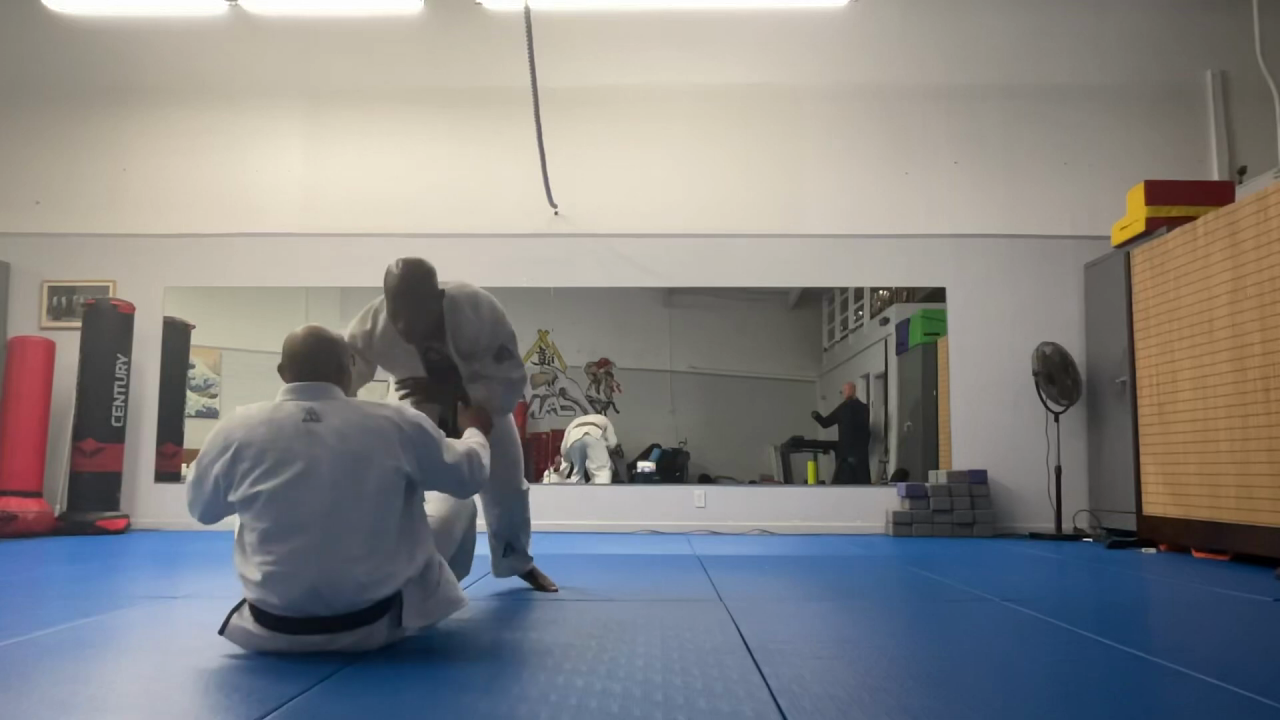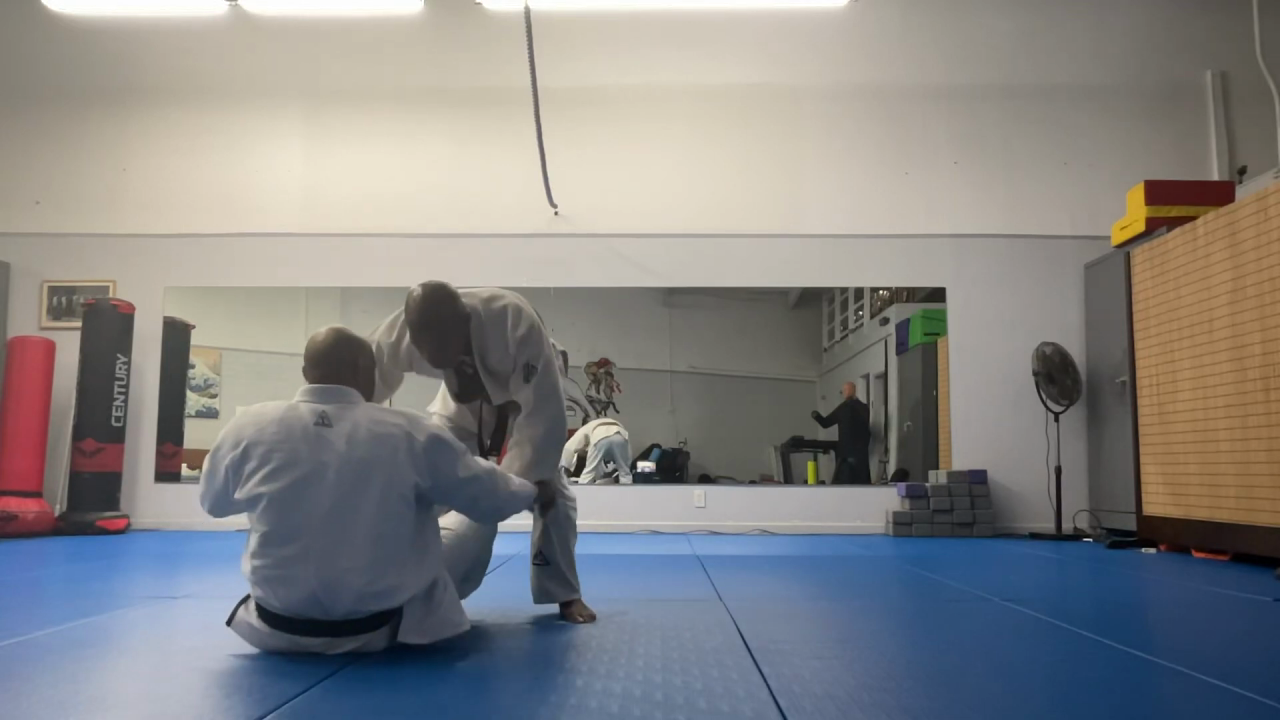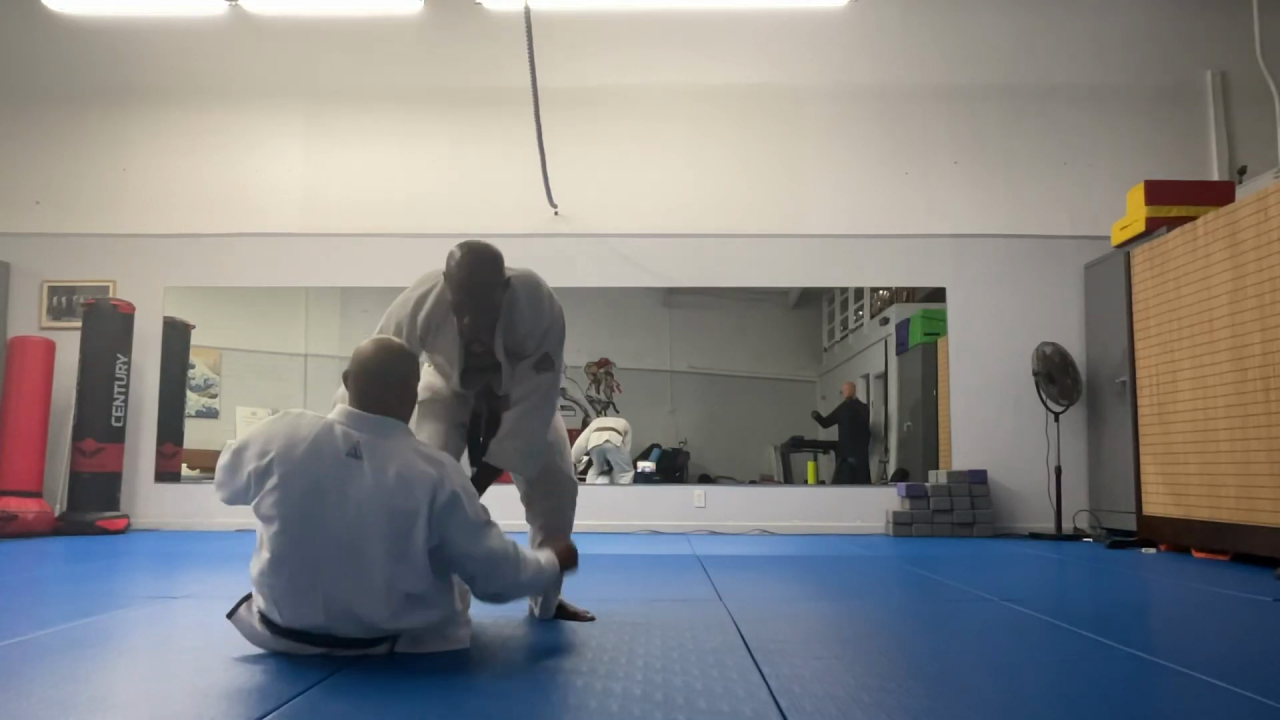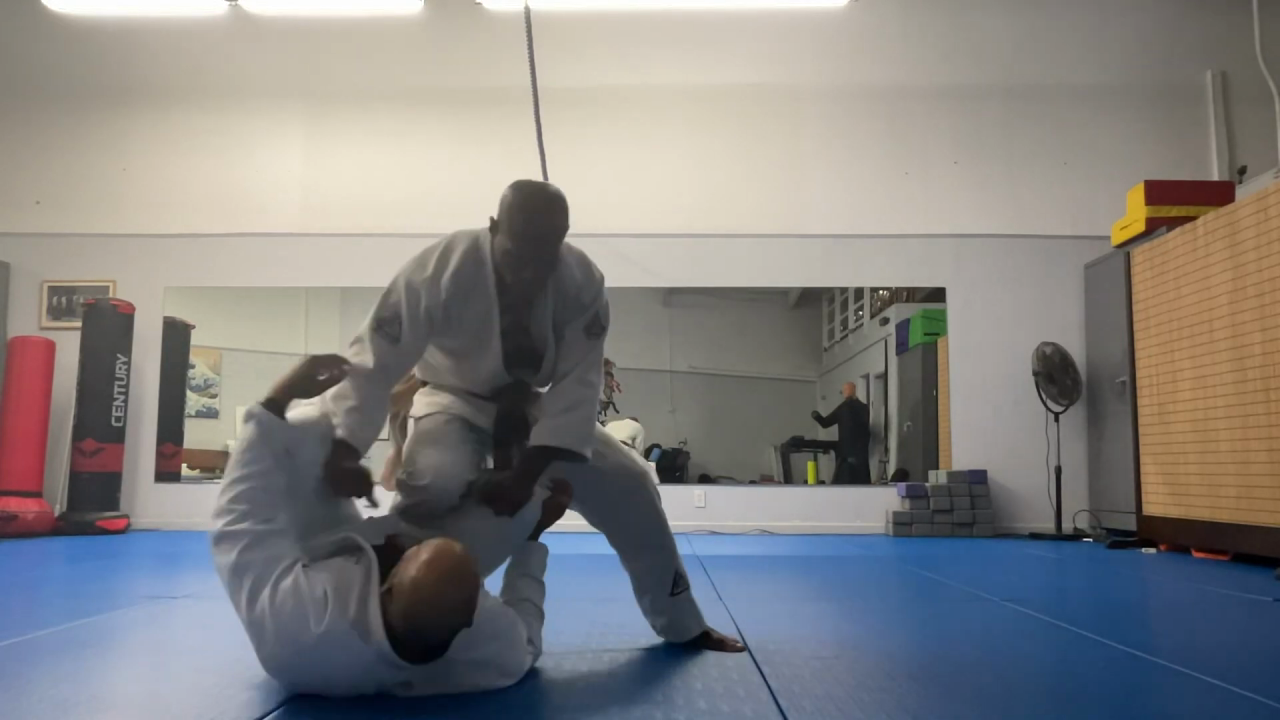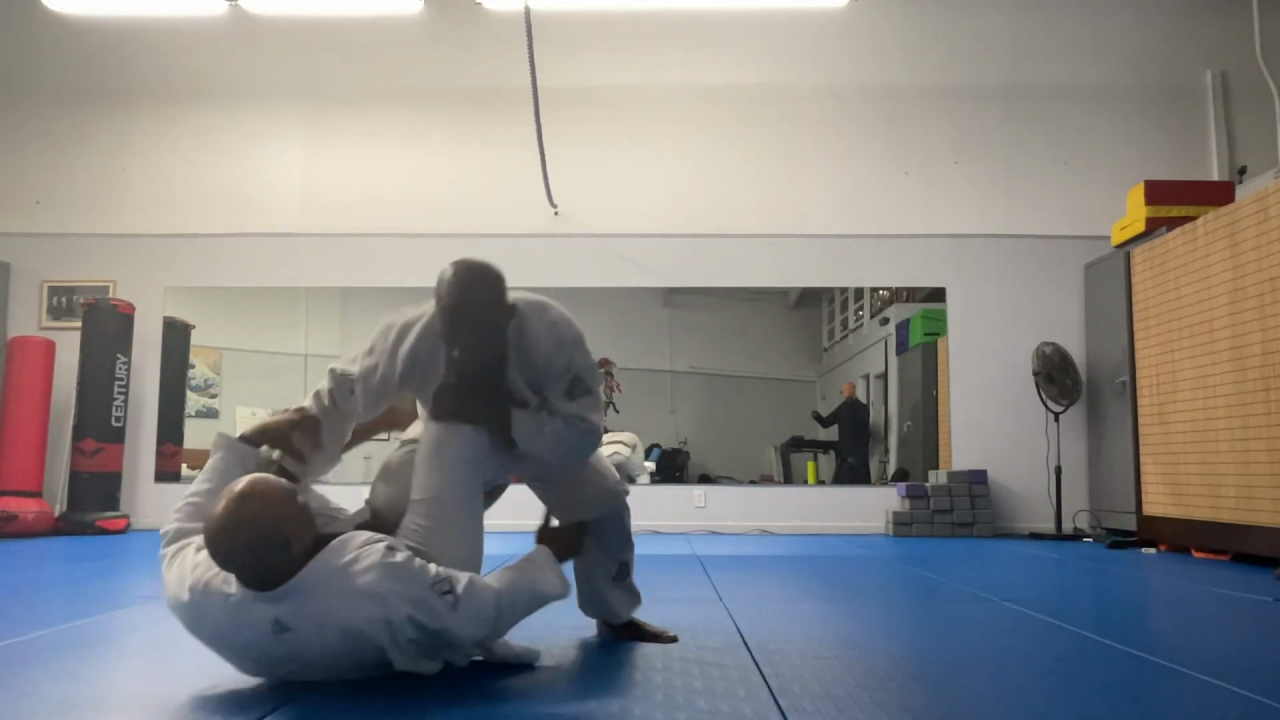
dt=1s
person 1, frame 1
left shoulder: (480, 310)
right shoulder: (370, 326)
left elbow: (510, 381)
left wrist: (452, 400)
left hip: (480, 401)
right hip: (415, 402)
left knee: (505, 485)
left ankle: (518, 562)
person 1, frame 2
left shoulder: (514, 322)
right shoulder: (397, 334)
left elbow: (544, 414)
left hip: (530, 390)
right hip: (463, 400)
left ankle: (565, 594)
person 1, frame 3
left shoulder: (540, 307)
right shoulder: (420, 304)
left elbow: (535, 402)
left wrist: (481, 481)
left hip: (521, 398)
right hip: (448, 392)
left knee: (554, 486)
left ankle: (547, 598)
person 1, frame 4
left shoulder: (582, 281)
right shoulder: (437, 271)
left elbow: (577, 384)
right elbow: (373, 364)
left wrist: (527, 473)
right wrist: (345, 450)
left hip: (535, 404)
right hip: (454, 400)
left knee: (628, 488)
right knee: (433, 484)
left ankle: (684, 624)
person 1, frame 5
left shoulder: (552, 332)
right shoulder: (407, 342)
left elbow: (581, 433)
right elbow: (338, 402)
left wrist: (498, 416)
left hip: (529, 428)
right hip: (458, 435)
left knee: (601, 498)
left ankle: (612, 614)
person 2, frame 1
left shoulder: (237, 429)
right shoulder: (397, 424)
left elbow: (202, 508)
right elbow: (469, 475)
right wrist: (475, 431)
left hip: (275, 628)
right hip: (376, 622)
right knee: (459, 504)
person 2, frame 2
left shoulder: (250, 427)
right shoulder: (410, 434)
left elbow: (213, 501)
right elbow: (492, 494)
right wrist: (534, 493)
left hip: (279, 626)
right hip: (380, 626)
right knee: (475, 522)
person 2, frame 3
left shoulder: (279, 434)
right shoulder: (436, 474)
left elbow: (228, 484)
right elbow: (497, 575)
right wrist: (551, 561)
left hip: (285, 631)
right hip: (394, 640)
person 2, frame 4
left shoulder: (294, 626)
right shoulder: (496, 657)
left elbow: (239, 523)
left wrist: (275, 404)
right wrist: (531, 537)
left knee: (305, 433)
person 2, frame 5
left shoulder: (189, 591)
right shoulder: (378, 576)
left elbow: (184, 528)
right elbow: (484, 611)
left wrist: (251, 441)
right wrist: (551, 555)
